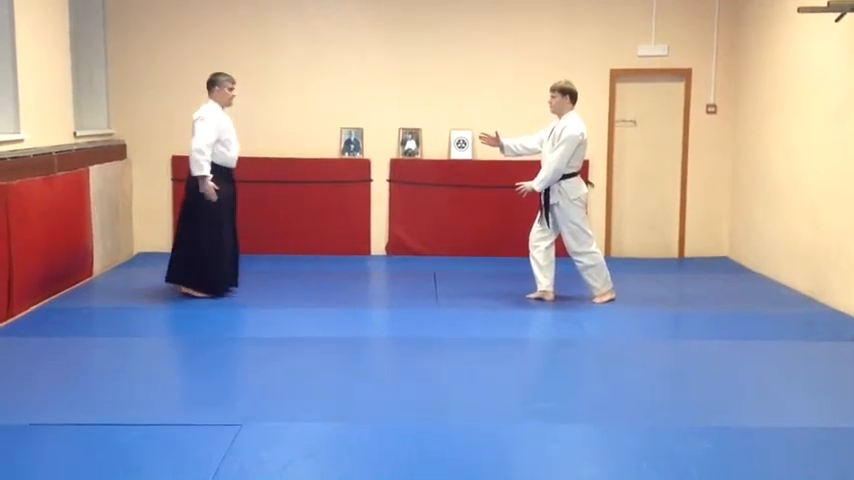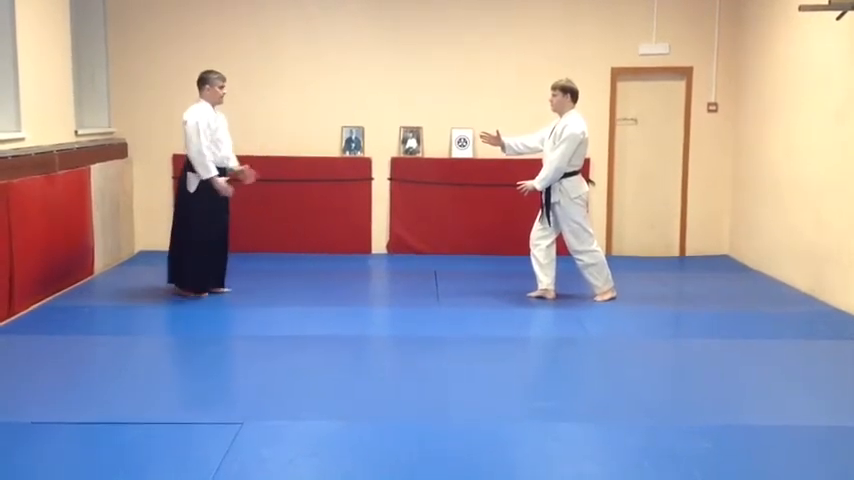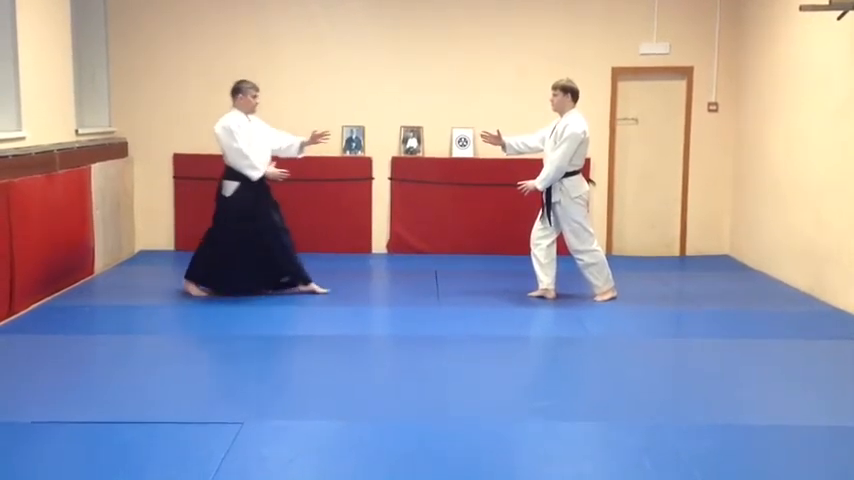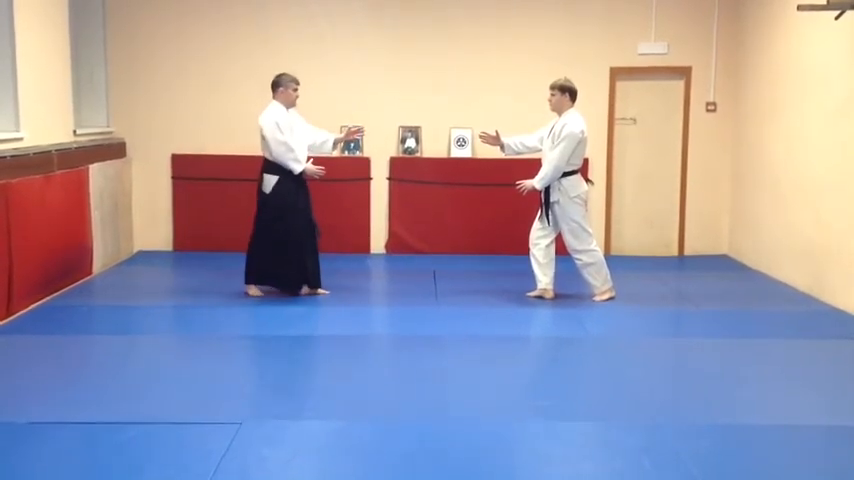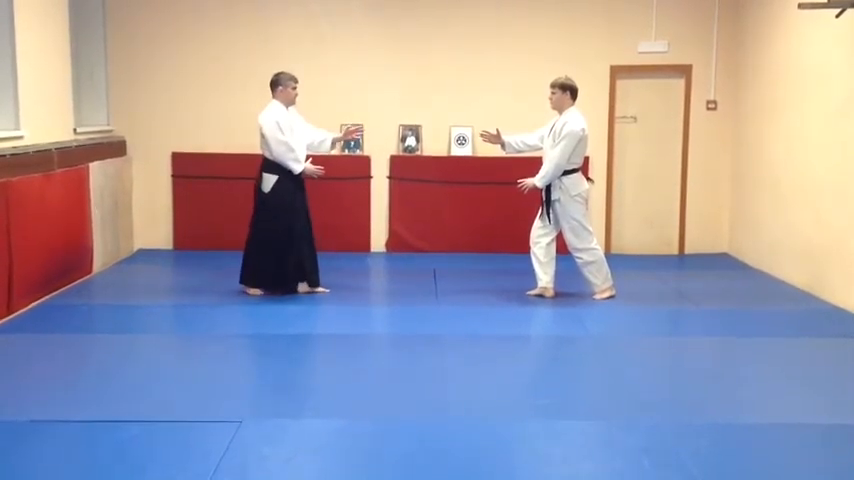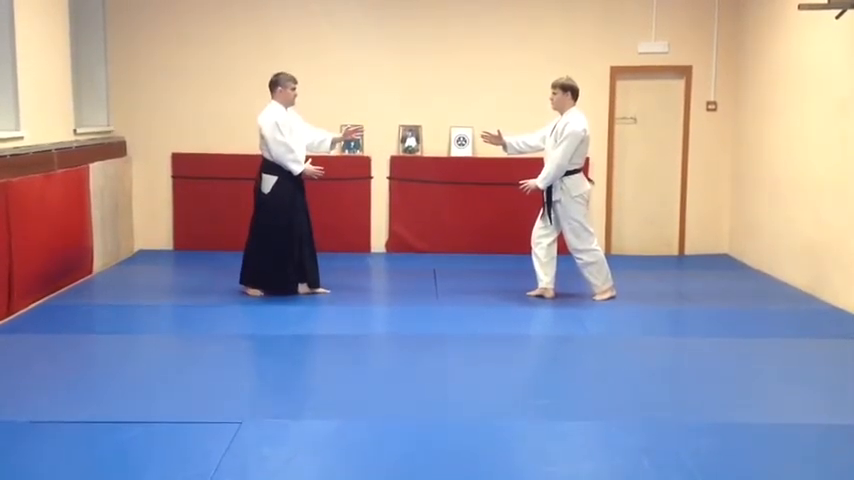
dt=0.5s
person 1, frame 1
left shoulder: (573, 128)
right shoulder: (558, 126)
left elbow: (557, 164)
right elbow: (533, 143)
left wrist: (535, 185)
right wrist: (502, 144)
left hip: (567, 193)
right hip: (555, 193)
left knee: (581, 244)
right knee: (540, 239)
left ankle: (604, 290)
right ankle: (545, 289)
person 1, frame 2
left shoulder: (574, 127)
right shoulder: (559, 124)
left elbow: (558, 162)
right elbow: (534, 141)
left wrist: (537, 184)
right wrist: (503, 143)
left hip: (568, 192)
right hip: (556, 191)
left knee: (582, 243)
right knee: (541, 237)
left ankle: (606, 288)
right ankle: (547, 287)
person 1, frame 3
left shoulder: (574, 126)
right shoulder: (560, 124)
left elbow: (559, 162)
right elbow: (535, 141)
left wrist: (538, 183)
right wrist: (504, 143)
left hip: (569, 191)
right hip: (557, 191)
left knee: (582, 242)
right knee: (541, 237)
left ankle: (606, 288)
right ankle: (547, 287)
person 1, frame 4
left shoulder: (572, 126)
right shoulder: (558, 123)
left elbow: (557, 161)
right elbow: (533, 141)
left wrist: (536, 183)
right wrist: (503, 143)
left hip: (567, 191)
right hip: (555, 190)
left knee: (581, 242)
right knee: (540, 237)
left ankle: (604, 288)
right ankle: (545, 287)
person 1, frame 5
left shoulder: (573, 124)
right shoulder: (559, 122)
left elbow: (558, 160)
right elbow: (534, 139)
left wrist: (537, 181)
right wrist: (504, 142)
left hip: (568, 189)
right hip: (556, 189)
left knee: (581, 240)
right knee: (541, 235)
left ankle: (605, 286)
right ankle: (546, 286)
person 1, frame 6
left shoulder: (575, 124)
right shoulder: (561, 122)
left elbow: (560, 160)
right elbow: (536, 140)
left wrist: (539, 182)
right wrist: (505, 142)
left hip: (570, 190)
right hip: (558, 189)
left knee: (581, 241)
right knee: (542, 236)
left ankle: (605, 287)
right ankle: (546, 286)
person 2, frame 1
left shoulder: (219, 114)
right shoulder: (209, 115)
right elbow: (200, 148)
right wrist: (203, 180)
left hip: (220, 179)
right hip: (211, 181)
left knee: (220, 233)
right knee: (209, 233)
left ankle: (196, 282)
right ankle: (196, 284)
person 2, frame 2
left shoulder: (214, 114)
right shoulder: (197, 115)
right elbow: (198, 151)
left wrist: (236, 168)
right wrist: (213, 179)
left hip: (216, 178)
right hip: (199, 181)
left knee: (216, 232)
right knee: (196, 234)
left ankle: (211, 282)
right ankle: (189, 285)
person 2, frame 3
left shoulder: (256, 123)
right shoulder: (228, 125)
left elbow: (277, 140)
right elbow: (239, 157)
left wrist: (305, 142)
right wrist: (264, 172)
left hip: (256, 188)
right hip: (238, 187)
left knee: (276, 231)
right knee: (223, 236)
left ankle: (300, 281)
right ankle: (193, 281)
person 2, frame 4
left shoulder: (292, 115)
right shoulder: (271, 117)
left elbow: (311, 136)
right elbow: (281, 149)
left wrist: (340, 138)
right wrist: (303, 168)
left hip: (292, 180)
right hip: (277, 181)
left knee: (303, 231)
right knee: (269, 232)
left ankle: (306, 283)
right ankle: (254, 282)
person 2, frame 5
left shoulder: (291, 114)
right shoulder: (270, 116)
left elbow: (309, 135)
right elbow: (281, 149)
left wrist: (339, 138)
right wrist: (302, 168)
left hip: (290, 180)
right hip: (275, 180)
left knee: (299, 230)
right knee: (267, 231)
left ankle: (303, 281)
right ankle: (253, 282)
person 2, frame 6
left shoulder: (290, 115)
right shoulder: (269, 117)
left elbow: (309, 136)
right elbow: (280, 149)
left wrist: (339, 138)
right wrist: (302, 169)
left hip: (290, 180)
right hip: (275, 181)
left knee: (298, 231)
right knee: (267, 232)
left ankle: (304, 281)
right ankle: (253, 282)
